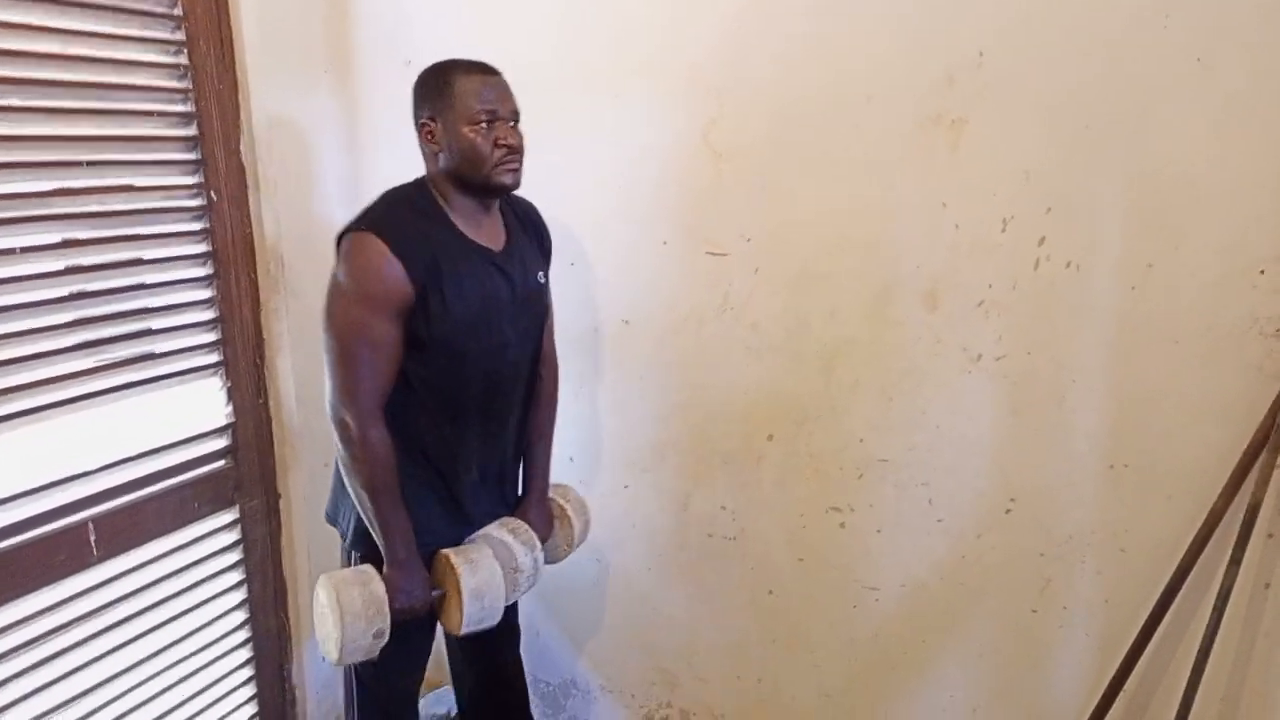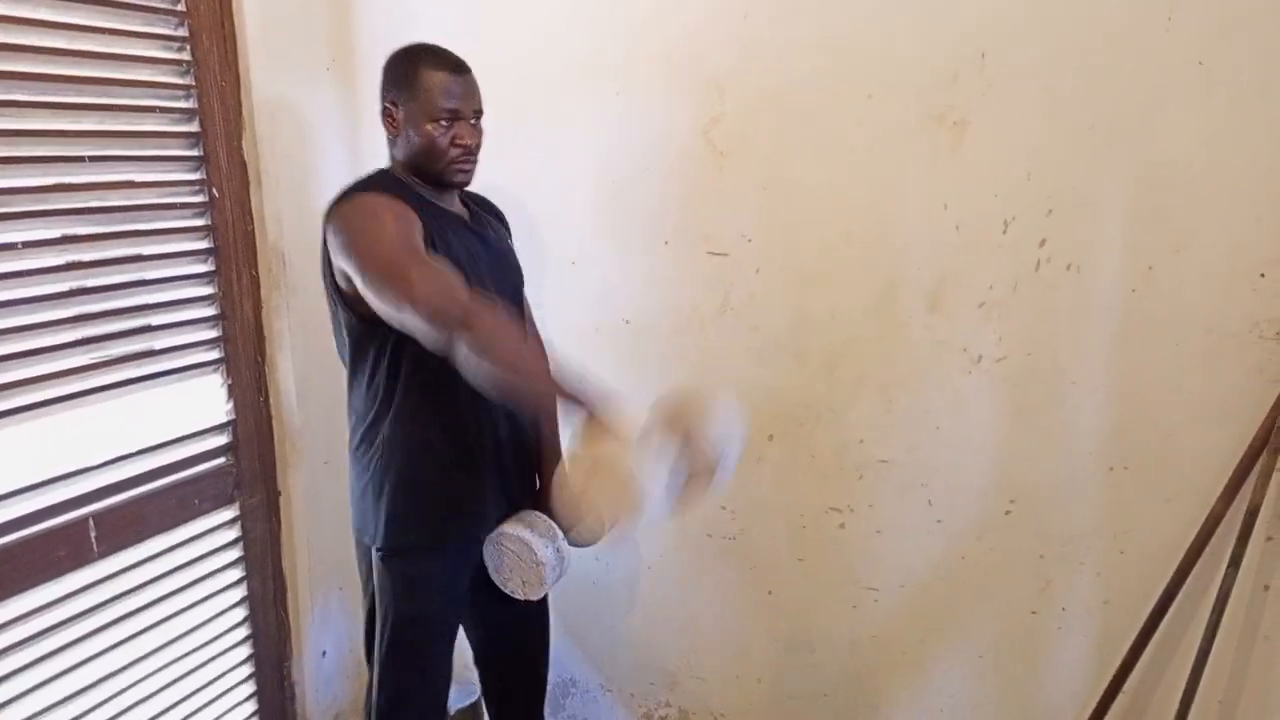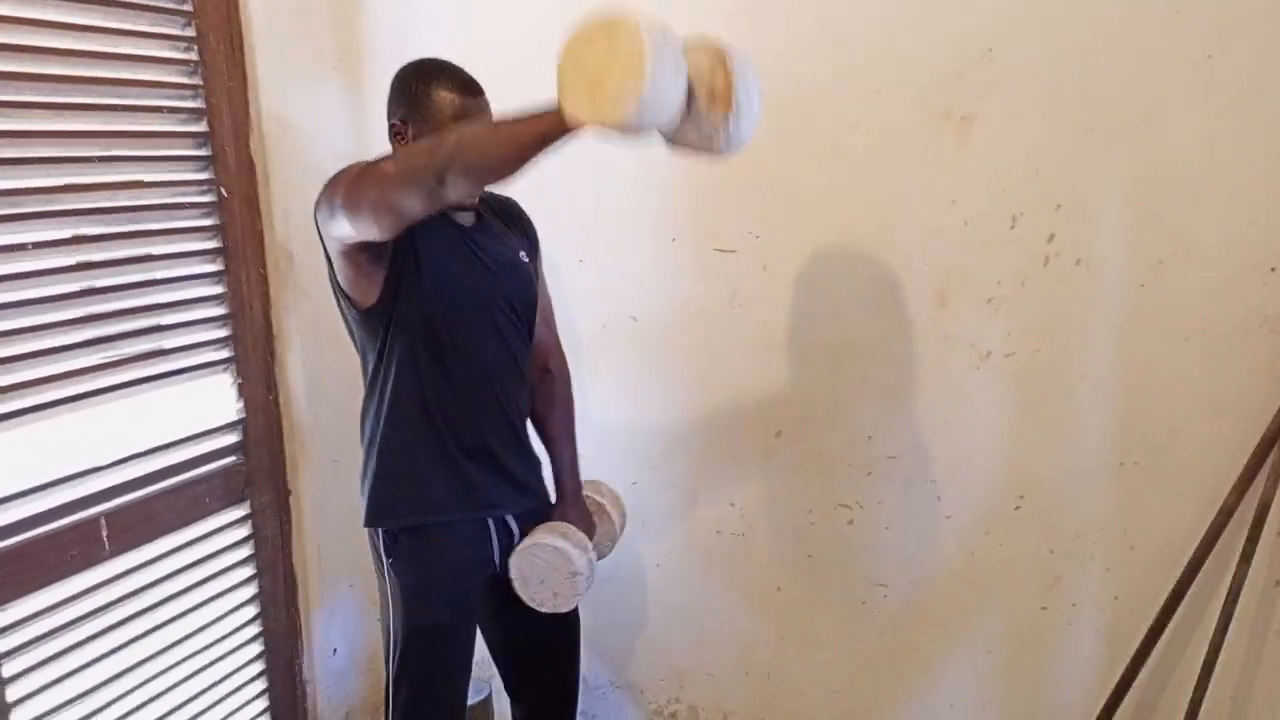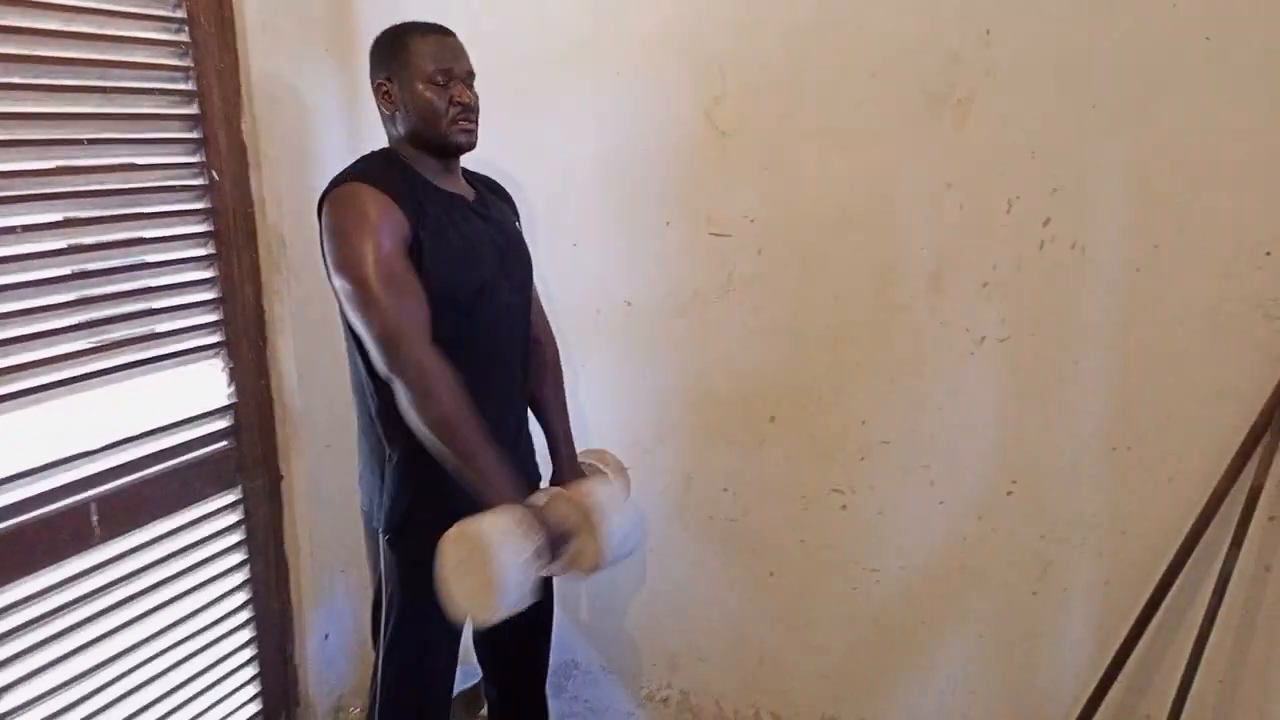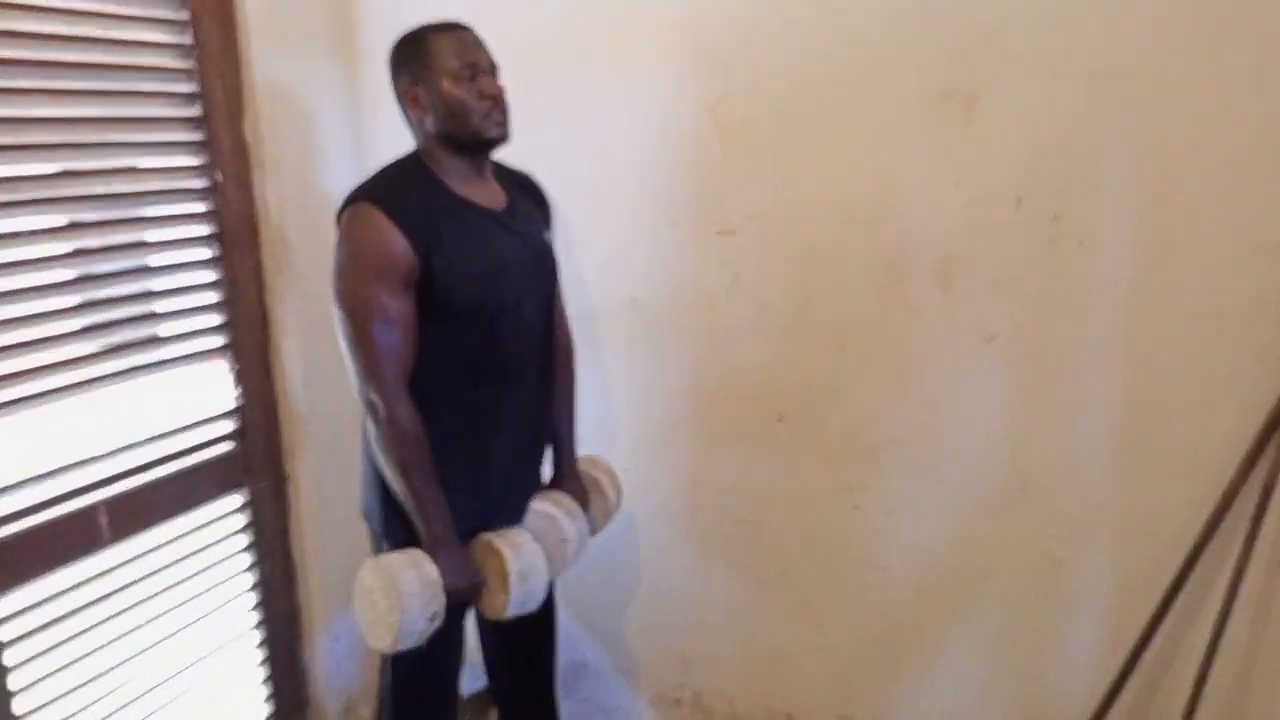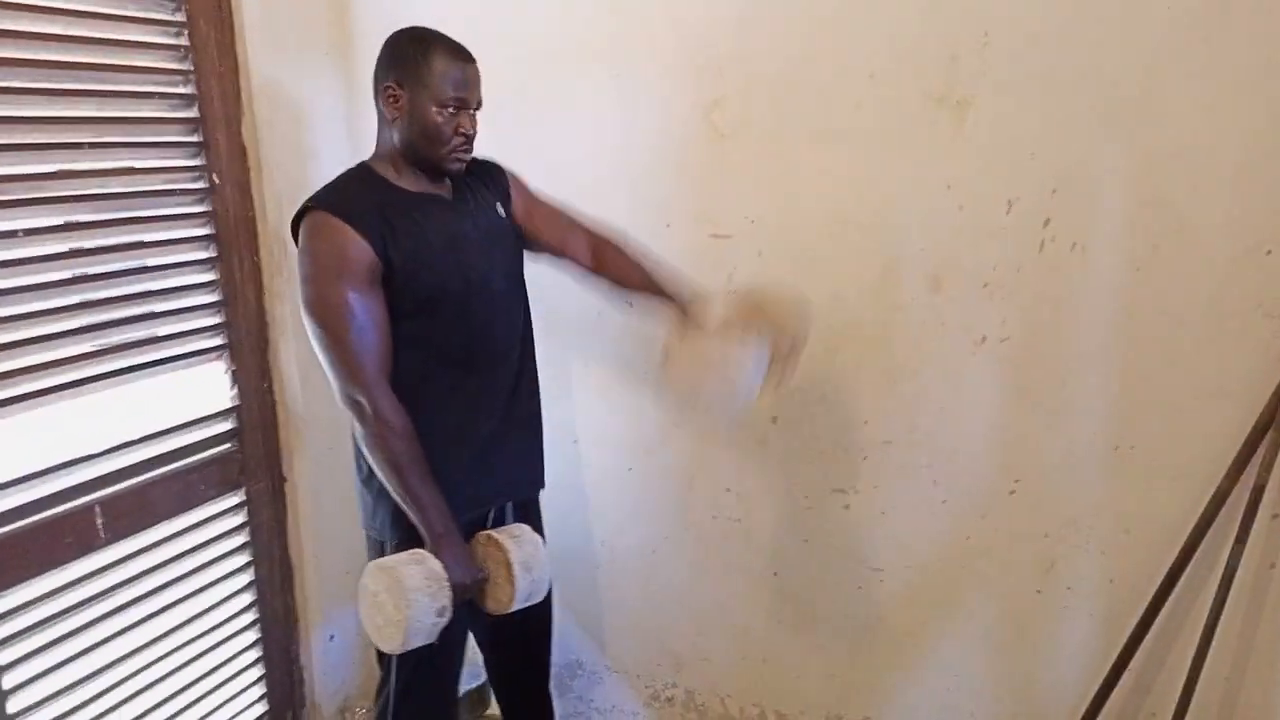
dt=0.5s
person 1, frame 1
left shoulder: (528, 227)
right shoulder: (384, 248)
right elbow: (358, 419)
left wrist: (536, 494)
right wrist: (400, 557)
left hip: (489, 504)
right hip: (400, 513)
person 1, frame 2
left shoulder: (483, 218)
right shoulder: (366, 218)
left elbow: (522, 342)
right elbow: (464, 327)
left wrist: (553, 474)
right wrist: (594, 408)
left hip: (503, 493)
right hip: (413, 508)
person 1, frame 3
left shoulder: (510, 222)
right shoulder: (355, 210)
left elbow: (546, 362)
right elbow: (447, 170)
left wrist: (570, 494)
left hip: (517, 499)
right hip: (424, 510)
person 1, frame 4
left shoulder: (493, 197)
right shoulder: (364, 201)
right elbow: (411, 363)
left wrist: (564, 459)
right wrist: (506, 502)
left hip: (507, 477)
right hip: (424, 494)
left knee: (522, 655)
person 1, frame 5
left shoulder: (526, 197)
right shoulder: (383, 221)
right elbow: (386, 400)
left wrist: (566, 467)
right wrist: (439, 540)
left hip: (516, 490)
right hip: (425, 504)
left knee: (529, 659)
person 1, frame 6
left shoulder: (492, 187)
right shoulder: (338, 227)
left elbow: (586, 245)
right elbow: (368, 399)
left wrist: (679, 302)
right wrist: (441, 536)
left hip: (510, 482)
right hip: (419, 503)
left knee: (524, 653)
